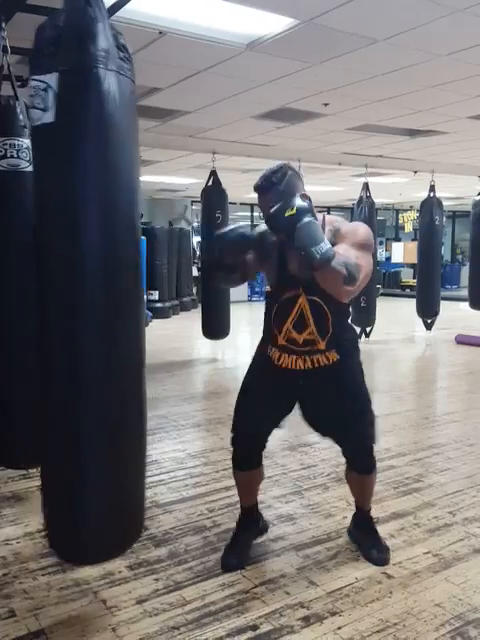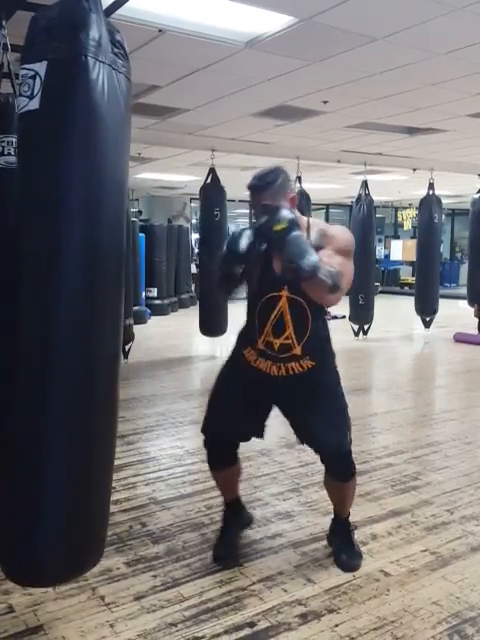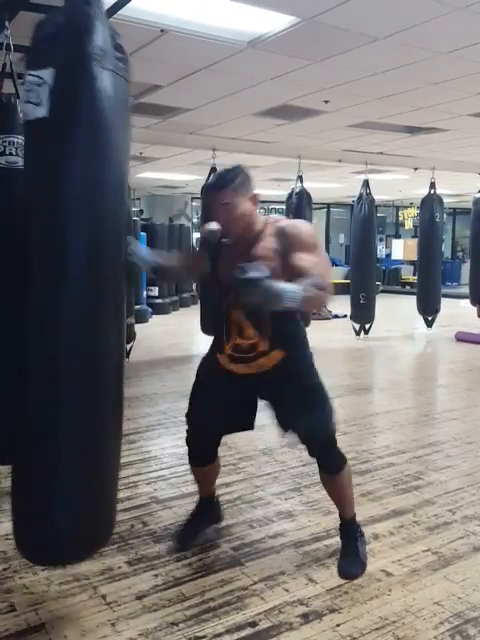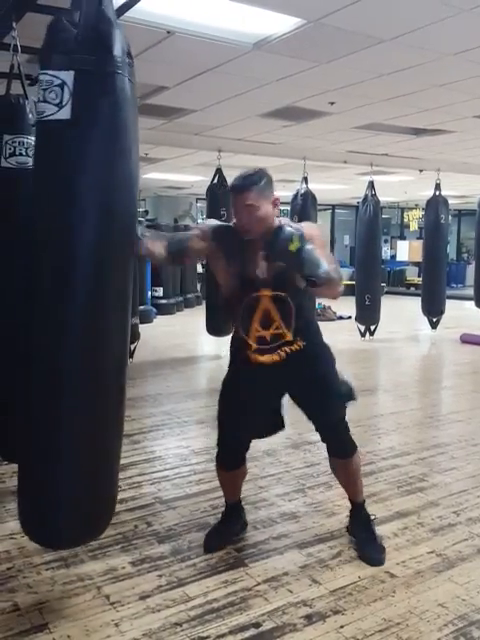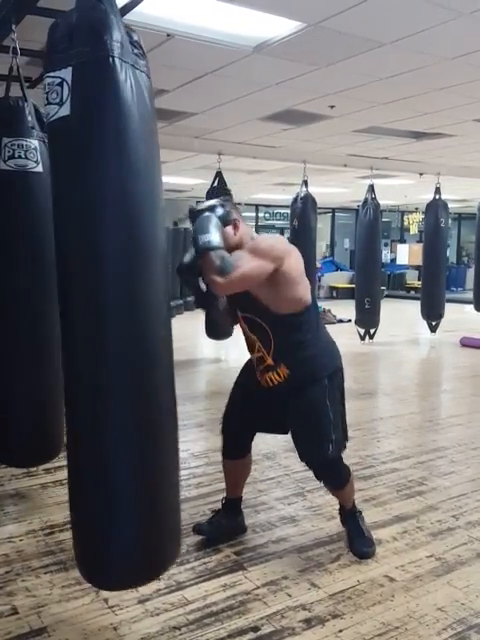
dt=0.7s
person 1, frame 1
left shoulder: (352, 234)
right shoulder: (266, 238)
left elbow: (345, 286)
right elbow: (229, 276)
left wrist: (306, 226)
right wrist: (228, 251)
left hip: (336, 358)
right hip: (276, 357)
left knee: (359, 449)
right knee: (246, 443)
left ankle: (362, 523)
right ankle: (249, 524)
person 1, frame 2
left shoulder: (333, 237)
right shoulder: (254, 238)
left elbow: (329, 294)
right elbow: (222, 286)
left wrist: (290, 237)
right wrist: (231, 260)
left hip: (309, 365)
right hip: (251, 359)
left knee: (337, 453)
right knee: (218, 440)
left ankle: (341, 528)
right ankle: (234, 514)
person 1, frame 3
left shoulder: (293, 234)
right shoulder: (214, 239)
left elbow: (318, 294)
right elbow: (180, 263)
left wrist: (271, 291)
left hip: (284, 357)
right hip: (226, 361)
left knee: (323, 446)
right knee: (200, 437)
left ankle: (351, 531)
right ankle: (207, 507)
person 1, frame 4
left shoulder: (304, 234)
right shoulder: (220, 237)
left elbow: (333, 289)
right elbow: (168, 247)
left wrist: (304, 255)
right wrist: (141, 241)
left hip: (304, 352)
right hip: (250, 358)
left knee: (336, 432)
right knee: (232, 444)
left ankle: (359, 517)
right ankle: (233, 515)
person 1, frame 5
left shoulder: (271, 249)
right shoulder: (240, 257)
left elbow: (222, 282)
right elbow: (222, 295)
left wrist: (207, 230)
left hip: (311, 371)
right hip: (265, 368)
left knee: (325, 460)
right knee: (234, 435)
left ankle: (351, 517)
right ankle: (231, 514)
